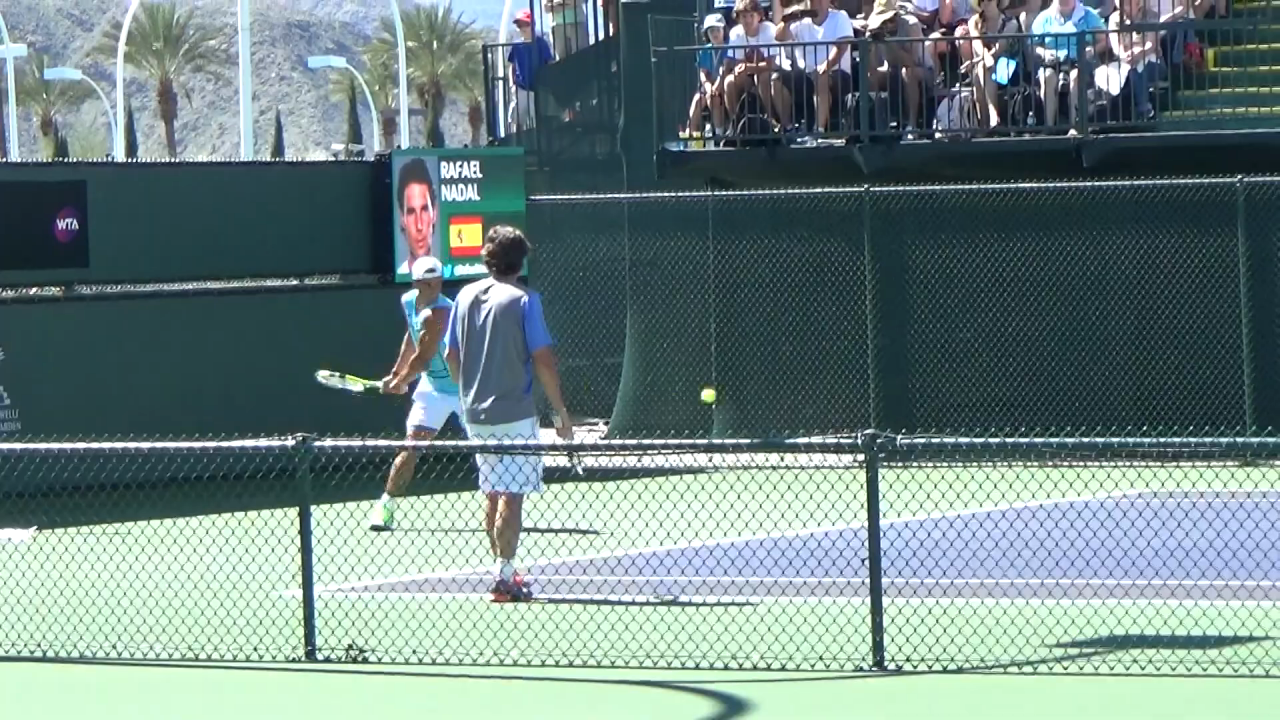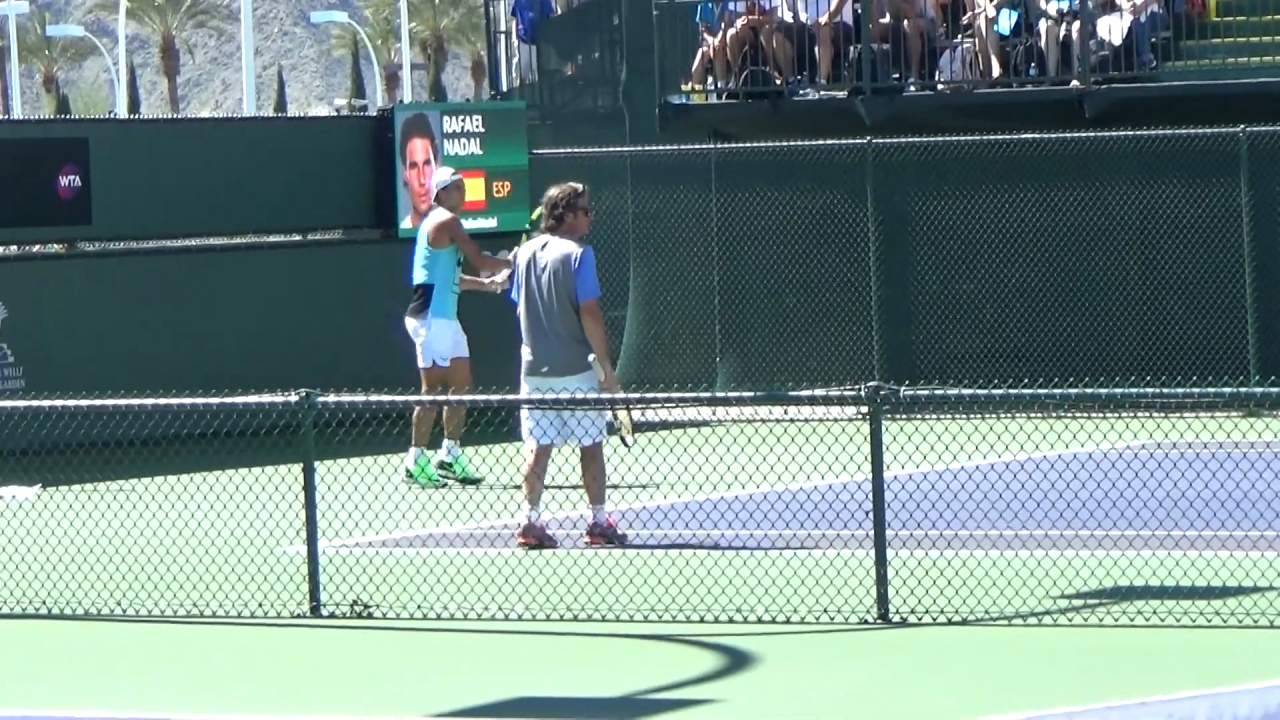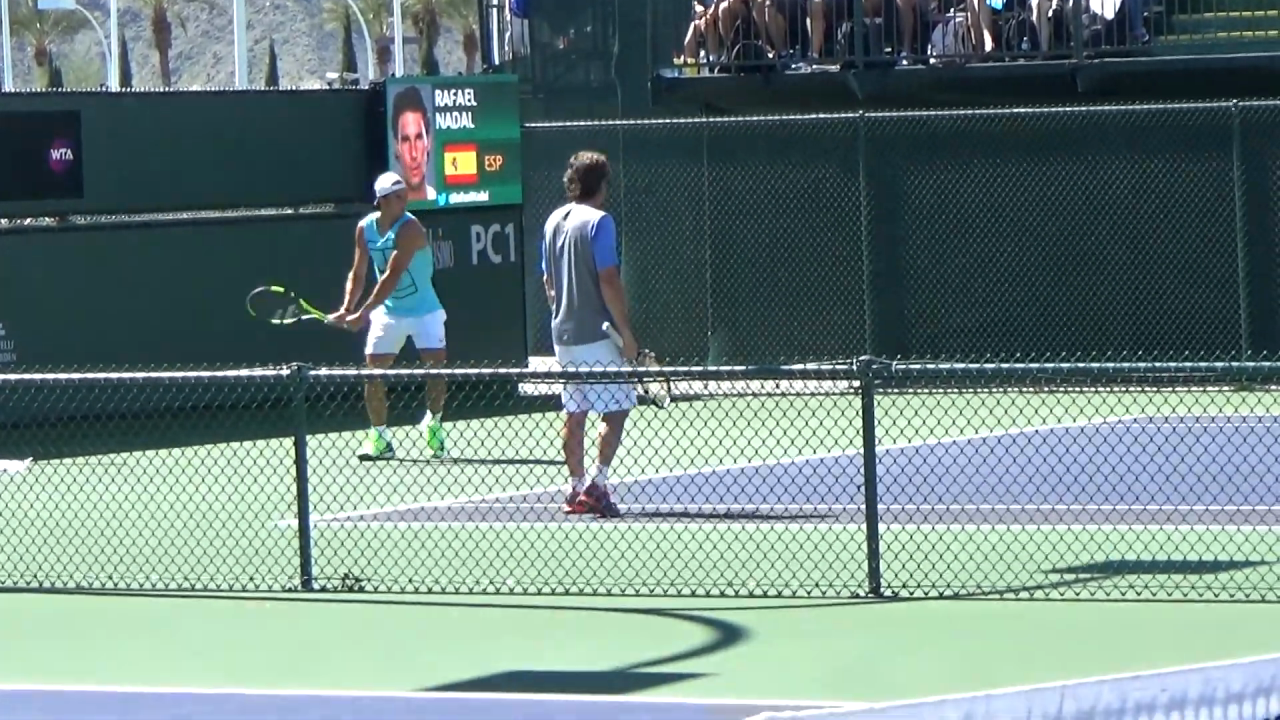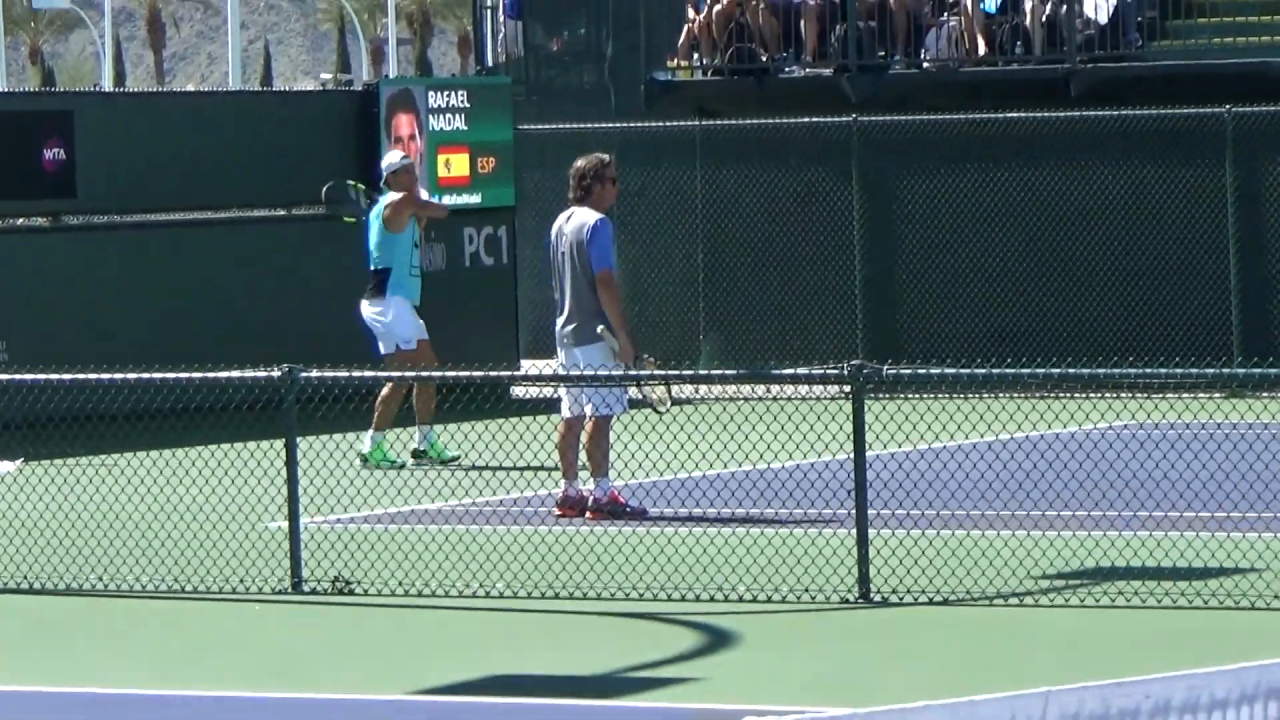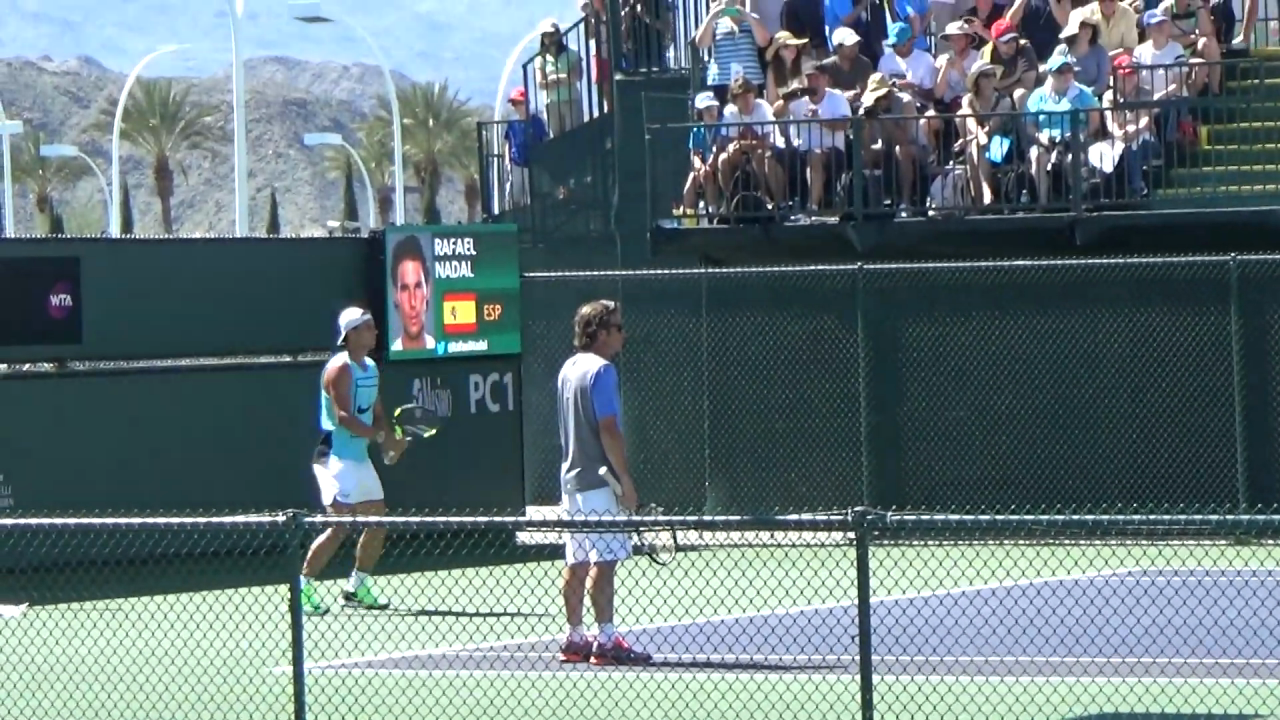
dt=1s
person 1, frame 1
left shoulder: (465, 296)
right shoulder: (523, 300)
left elbow: (452, 355)
right elbow: (542, 360)
right wrist: (561, 411)
left hip: (476, 415)
right hip: (514, 414)
left knee: (492, 494)
right knee: (510, 497)
left ankle: (504, 569)
right ankle: (505, 580)
person 1, frame 2
left shoulder: (525, 252)
right shoulder: (578, 254)
right elbow: (590, 314)
right wrist: (607, 365)
left hip: (534, 368)
right hip: (576, 369)
left knee: (538, 446)
right knee: (590, 445)
left ankle: (531, 522)
right ankle: (599, 523)
person 1, frame 3
left shoulder: (553, 220)
right shoulder: (599, 221)
right elbow: (608, 281)
right wrist: (626, 331)
left hip: (564, 334)
right hip: (597, 335)
left knee: (574, 412)
right knee: (617, 409)
left ankle: (577, 490)
right ankle: (596, 484)
person 1, frame 4
left shoulder: (561, 223)
right shoulder: (597, 223)
right elbow: (605, 284)
right wrist: (623, 335)
left hip: (567, 334)
right hip: (596, 336)
left knee: (571, 415)
right knee: (600, 415)
left ankle: (570, 494)
right ankle: (602, 496)
person 1, frame 5
left shoulder: (569, 368)
right shoulder: (601, 370)
right elbow: (608, 430)
right wrist: (625, 479)
left hip: (573, 477)
right hip: (599, 481)
left knee: (576, 561)
right knee: (604, 561)
left ankle: (575, 639)
right ankle: (606, 642)
person 2, frame 1
left shoulder: (442, 313)
right shoulder: (407, 302)
left elbow: (422, 358)
left wrist: (399, 380)
right wrist: (396, 373)
left hip: (463, 389)
right hip: (431, 388)
right knee: (413, 450)
right ankle: (385, 505)
person 2, frame 2
left shoulder: (446, 223)
right shoulder: (445, 221)
right elbow: (478, 257)
left wrist: (488, 283)
right wrist: (513, 264)
left hip: (447, 318)
right hip: (431, 318)
left knee: (462, 385)
right knee: (433, 390)
left ankle: (450, 457)
right ankle: (417, 461)
person 2, frame 3
left shoulder: (410, 229)
right shoulder: (365, 228)
left elbow: (391, 279)
right elbow: (357, 273)
left wrist: (361, 315)
right wrist: (345, 309)
left hip: (424, 310)
right hip: (389, 312)
left knee: (435, 372)
right knee: (372, 377)
left ankle: (433, 425)
right ankle: (380, 438)
person 2, frame 4
left shoulder: (393, 206)
right shoulder: (402, 201)
right elbow: (441, 211)
right wrist: (426, 206)
left hip: (401, 302)
right hip: (387, 301)
left knee: (426, 370)
left ankle: (426, 443)
right ankle: (373, 446)
person 2, frame 5
left shoulder: (370, 367)
right shoulder: (341, 368)
left elbow: (377, 415)
right elbow: (344, 418)
left wrist: (387, 443)
right wrist: (385, 439)
left hip: (360, 459)
right hip: (336, 457)
left knee: (377, 523)
right knee: (340, 524)
left ankle: (358, 588)
right ankle: (303, 586)
